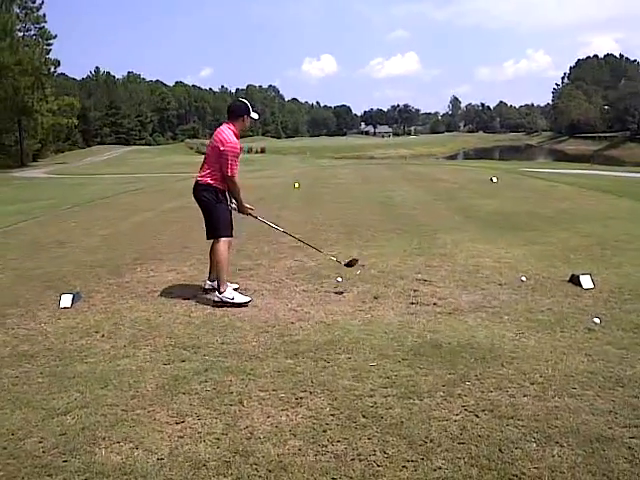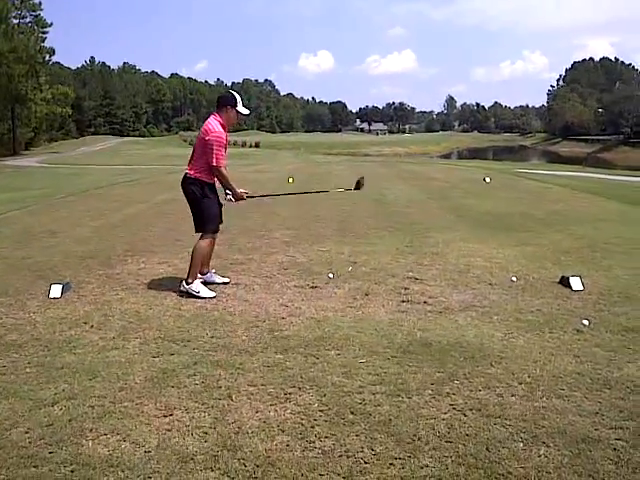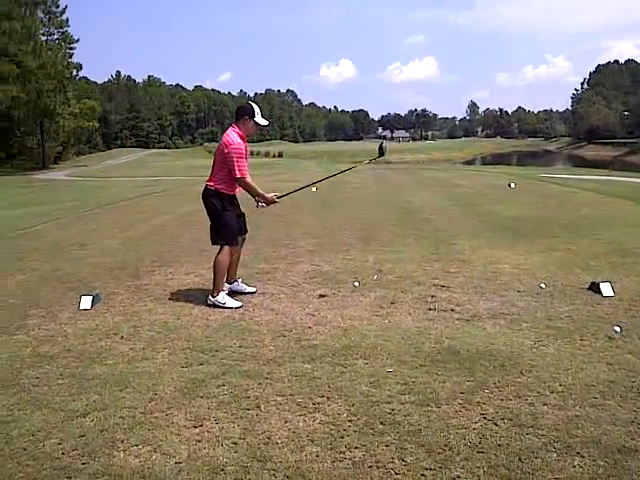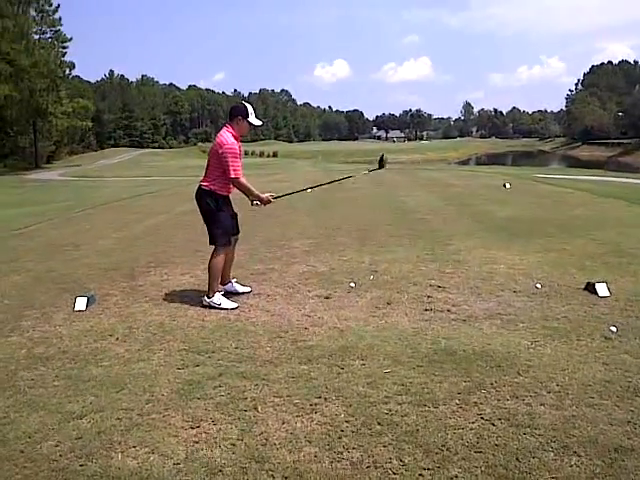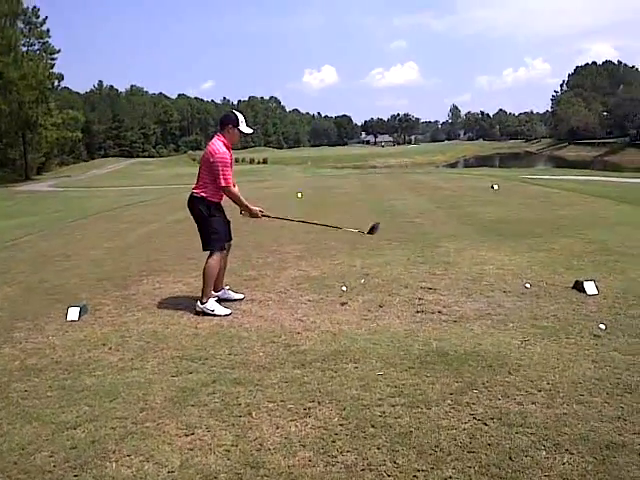
dt=0.2s
person 1, frame 1
left shoulder: (224, 132)
right shoulder: (230, 141)
right elbow: (231, 178)
left wrist: (234, 199)
right wrist: (241, 203)
left hip: (211, 189)
right hip: (210, 191)
left knee: (221, 236)
right knee: (223, 237)
left ankle: (214, 280)
right ankle: (222, 289)
person 1, frame 2
left shoulder: (215, 126)
right shoulder: (216, 131)
left elbow: (217, 165)
right elbow: (218, 168)
left wrist: (228, 189)
right wrist: (234, 190)
left hip: (204, 184)
right hip: (198, 185)
left knee: (213, 229)
right knee: (207, 233)
left ankle: (204, 273)
right ankle: (190, 282)
person 1, frame 3
left shoulder: (236, 138)
right shoulder: (235, 143)
left elbow: (242, 176)
right elbow: (242, 179)
left wrist: (257, 196)
right wrist: (264, 196)
left hip: (226, 196)
right hip: (218, 196)
left knee: (239, 237)
right knee: (227, 244)
left ankle: (231, 282)
right ankle: (216, 294)
person 1, frame 4
left shoulder: (230, 138)
right shoulder: (229, 143)
left elbow: (237, 175)
right elbow: (236, 180)
left wrist: (252, 195)
right wrist: (258, 196)
left hip: (219, 196)
right hip: (212, 197)
left knee: (232, 239)
right knee: (222, 245)
left ankle: (225, 283)
right ankle: (211, 296)
person 1, frame 5
left shoulder: (221, 146)
right shoulder: (221, 152)
left elbow: (230, 184)
right elbow: (227, 189)
left wrist: (244, 205)
right wrist: (249, 208)
left hip: (211, 203)
right hip: (204, 204)
left knee: (225, 245)
right knee: (217, 250)
left ankle: (218, 290)
right ankle: (205, 302)
